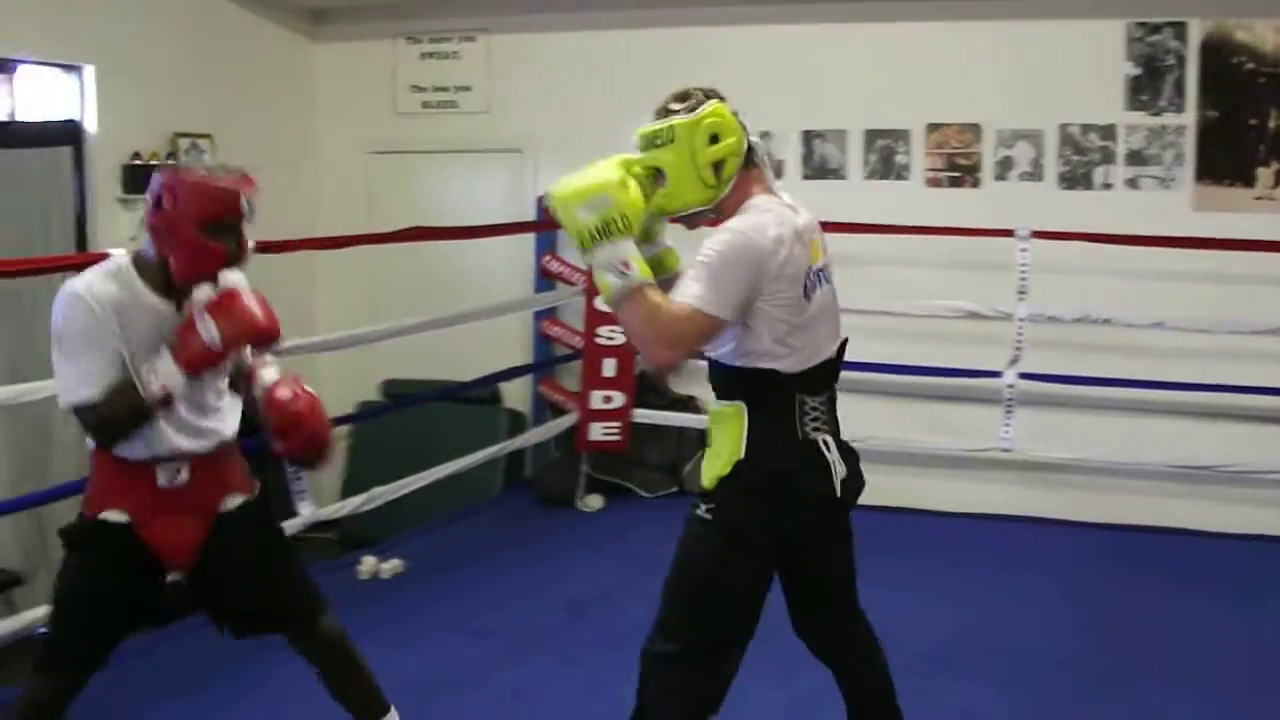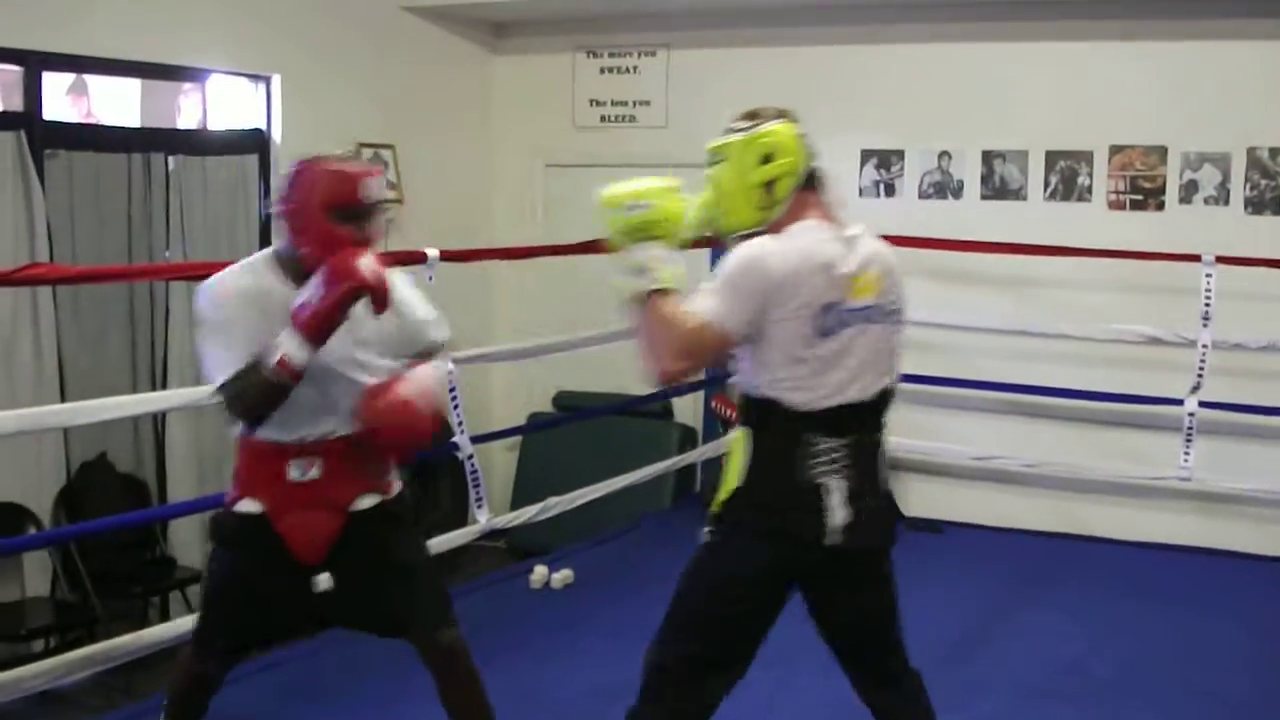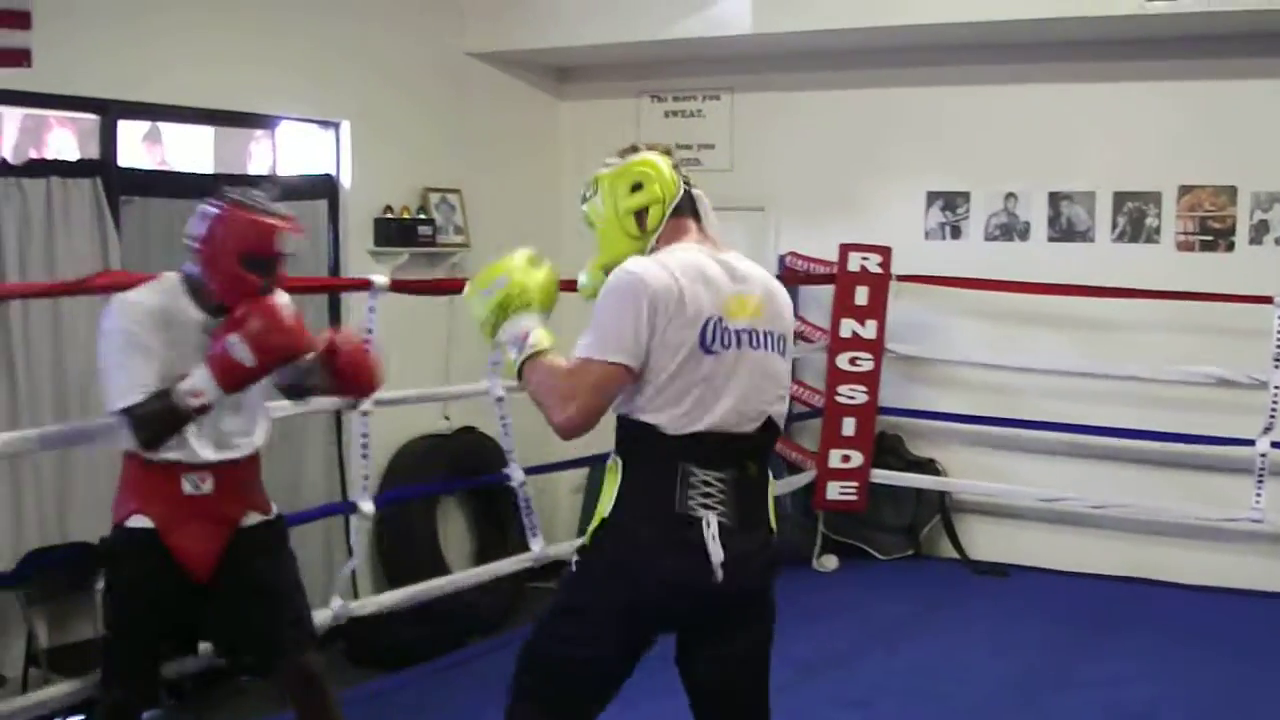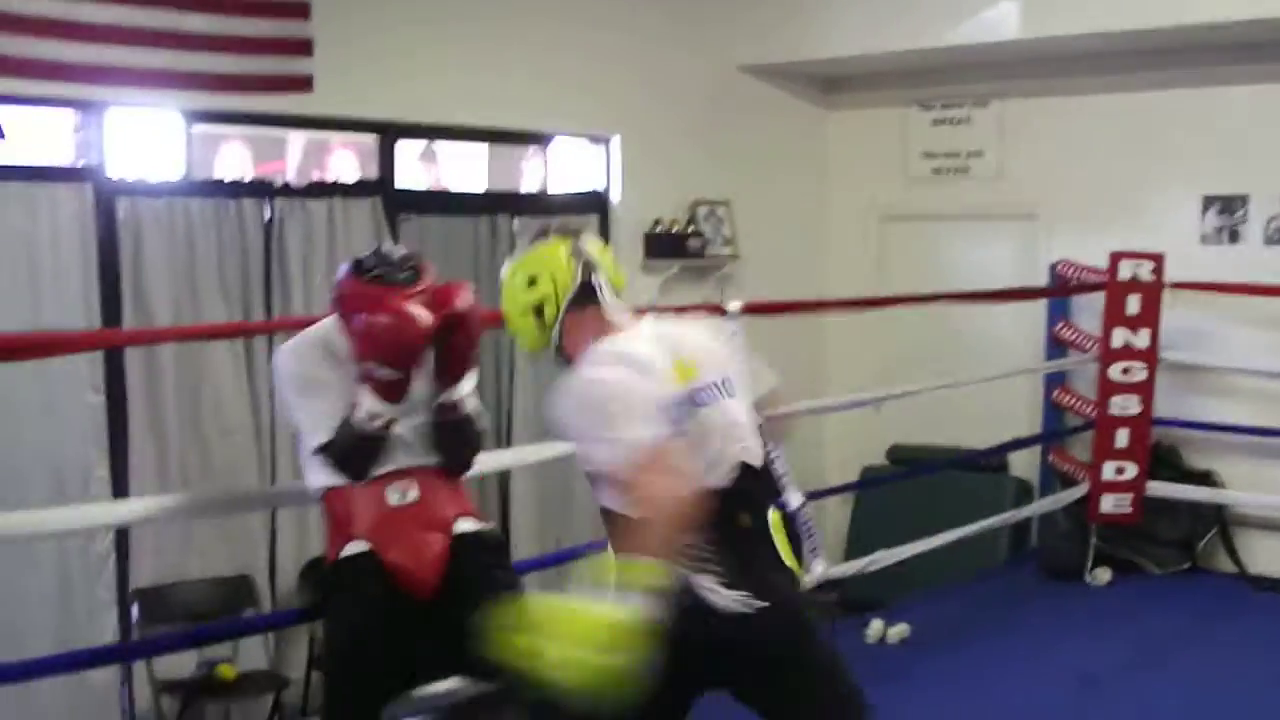
dt=1s
person 1, frame 1
left shoulder: (744, 239)
right shoulder: (791, 219)
left elbow: (662, 347)
right elbow: (698, 311)
left wrist: (607, 248)
right wrist: (637, 240)
left hip: (763, 476)
right hip: (818, 465)
left knee: (683, 653)
right knee: (835, 622)
person 1, frame 2
left shoulder: (765, 261)
right shoulder: (879, 257)
left elbow: (671, 360)
left wrist: (649, 254)
left hip: (771, 513)
right hip: (861, 510)
person 1, frame 3
left shoulder: (643, 281)
right shoulder: (771, 291)
left elbow: (570, 412)
left wrist: (520, 332)
left hip: (644, 544)
right hip: (743, 549)
person 1, frame 4
left shoulder: (590, 386)
right shoulder: (694, 337)
left elbow: (669, 499)
left wrist: (627, 615)
left hip: (675, 616)
right hip: (768, 597)
person 2, frame 1
left shoulder: (222, 287)
right shoulder: (88, 300)
right elbow: (102, 429)
left wrist: (275, 390)
right wrist: (184, 358)
left hip: (220, 490)
right hip: (127, 501)
left knee: (317, 630)
right knee: (63, 669)
person 2, frame 2
left shoulder: (380, 282)
right shoulder: (229, 292)
left elbow: (431, 353)
right elbow: (247, 407)
left wrist: (416, 389)
right wrist: (312, 320)
left hip: (362, 487)
right hip: (270, 493)
left knee: (441, 639)
right knee: (214, 649)
person 2, frame 3
left shoulder: (272, 310)
right shoulder: (137, 311)
left elbow: (292, 382)
right elbow: (145, 424)
left wrist: (327, 366)
right wrist: (218, 371)
left hip: (238, 502)
right hip: (153, 510)
left knee: (298, 661)
person 2, frame 4
left shoulder: (437, 343)
right shoulder: (303, 357)
left elbow: (458, 458)
right elbow: (351, 462)
left wrist: (453, 378)
right wrist: (383, 380)
left hip: (443, 513)
right hip: (364, 530)
